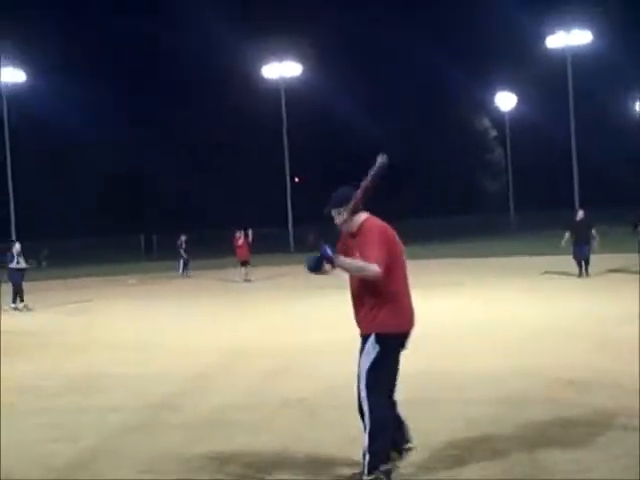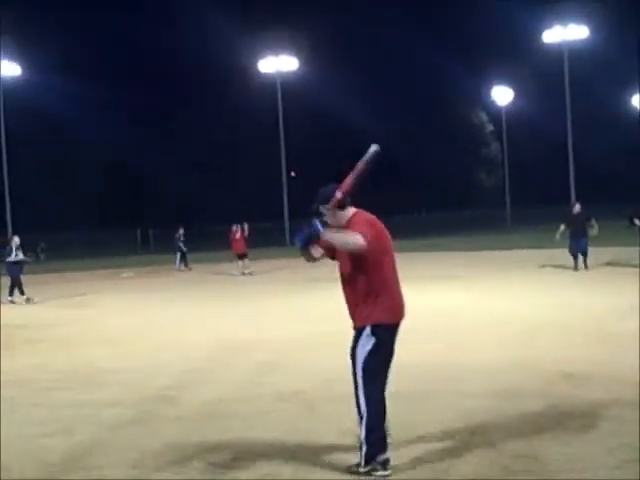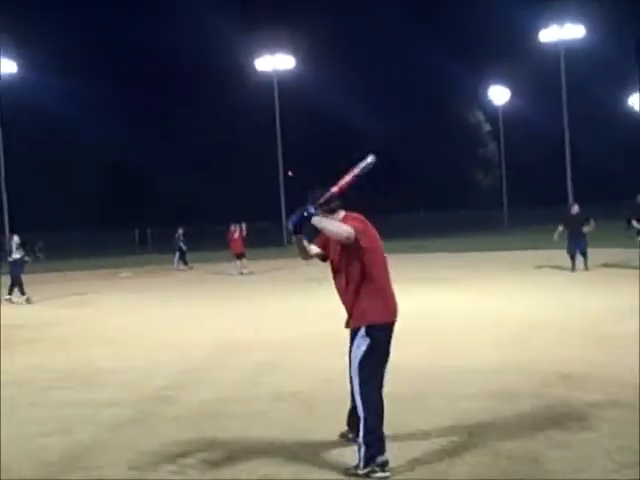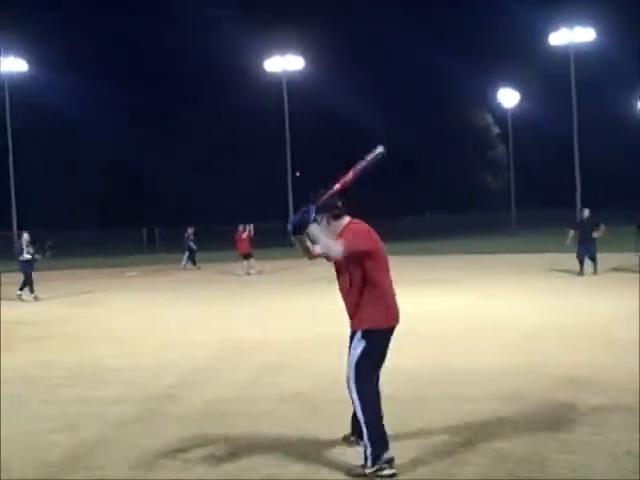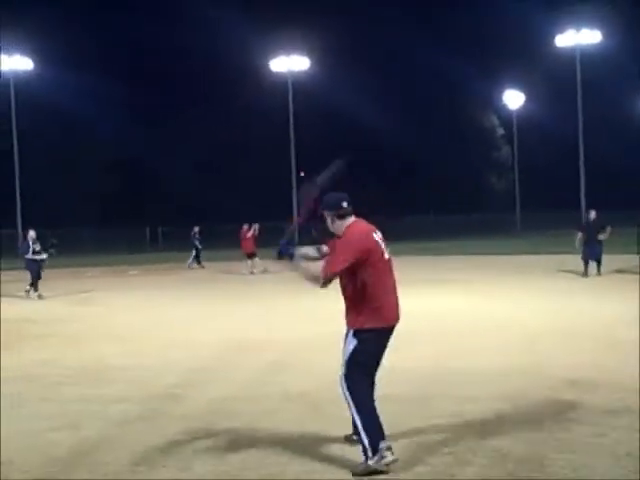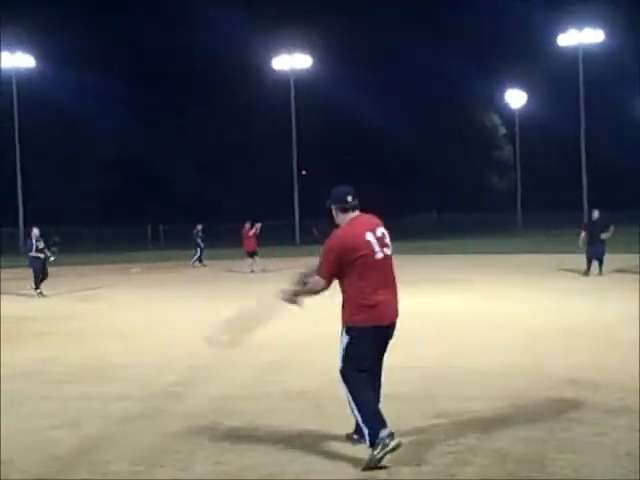
dt=0.1s
person 1, frame 1
left shoulder: (374, 230)
right shoulder: (357, 237)
left elbow: (374, 271)
right elbow: (328, 262)
left wrist: (336, 258)
right wrist: (322, 261)
left hip: (384, 324)
right hip: (389, 321)
left knee: (372, 390)
right knee: (378, 385)
right ankle: (397, 440)
person 1, frame 2
left shoulder: (362, 222)
right shoulder: (346, 227)
left elbow: (357, 245)
right elbow: (315, 254)
left wrist: (322, 233)
right wrist: (308, 242)
left hip: (377, 315)
right hip: (376, 313)
left knee: (368, 383)
right knee: (368, 376)
right ankle: (373, 435)
person 1, frame 3
left shoulder: (354, 223)
right shoulder: (335, 233)
left elbow: (344, 234)
right elbow: (310, 253)
left wrist: (312, 219)
right wrist: (299, 233)
left hip: (373, 316)
right hip: (367, 315)
left knee: (365, 383)
right knee: (363, 377)
right ankle: (358, 429)
person 1, frame 4
left shoulder: (356, 232)
right shoulder: (346, 235)
left elbow: (338, 251)
right elbow: (313, 252)
left wrist: (311, 226)
right wrist: (300, 234)
left hip: (373, 320)
right hip: (372, 318)
left knee: (361, 383)
right knee: (362, 378)
right ankle: (361, 432)
person 1, frame 5
left shoulder: (351, 238)
right shoulder: (365, 230)
left elbow: (323, 276)
right elbow: (333, 253)
left wrist: (295, 259)
right wrist: (303, 252)
left hip: (367, 320)
right hip: (386, 317)
left knee: (354, 380)
right knee: (364, 375)
left ankle: (378, 449)
right ankle: (363, 431)
person 1, frame 6
left shoulder: (341, 237)
right shoulder: (374, 223)
left elbow: (321, 283)
left wrist: (296, 291)
right wrist: (310, 275)
left hip: (362, 317)
right hip: (387, 314)
left knee: (353, 374)
right knee: (369, 372)
left ankle: (380, 435)
right ankle: (365, 428)
